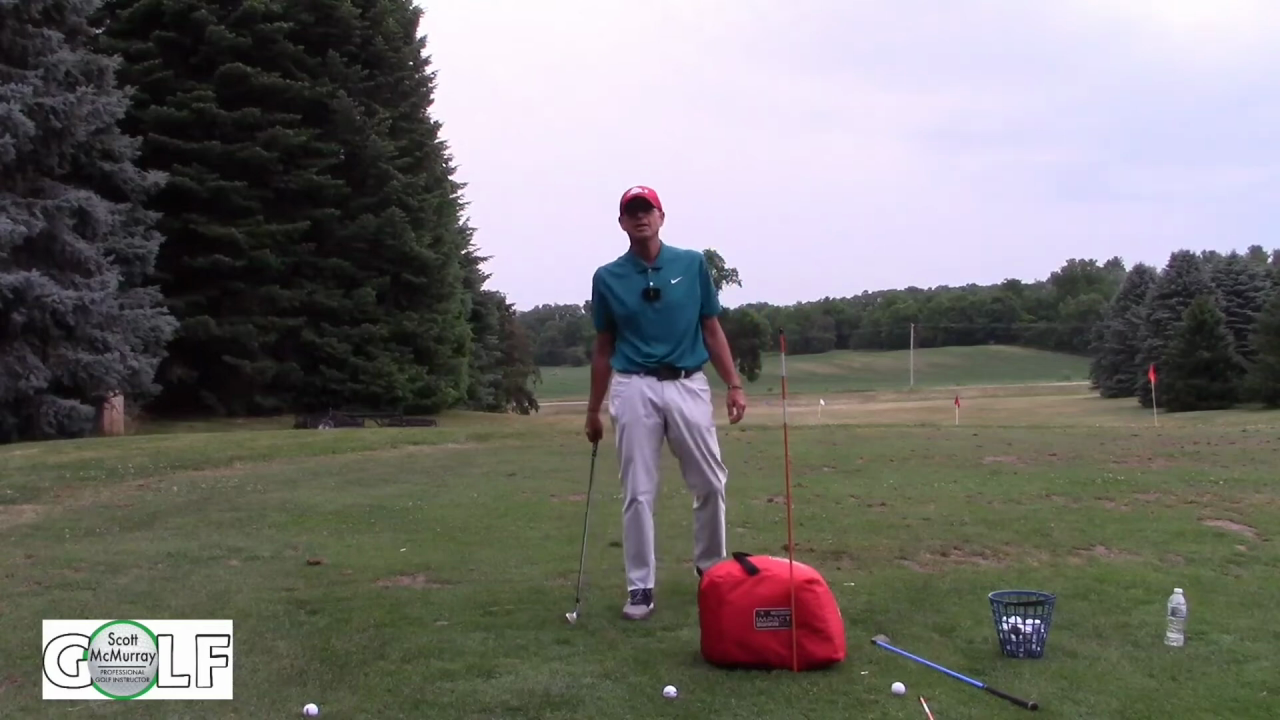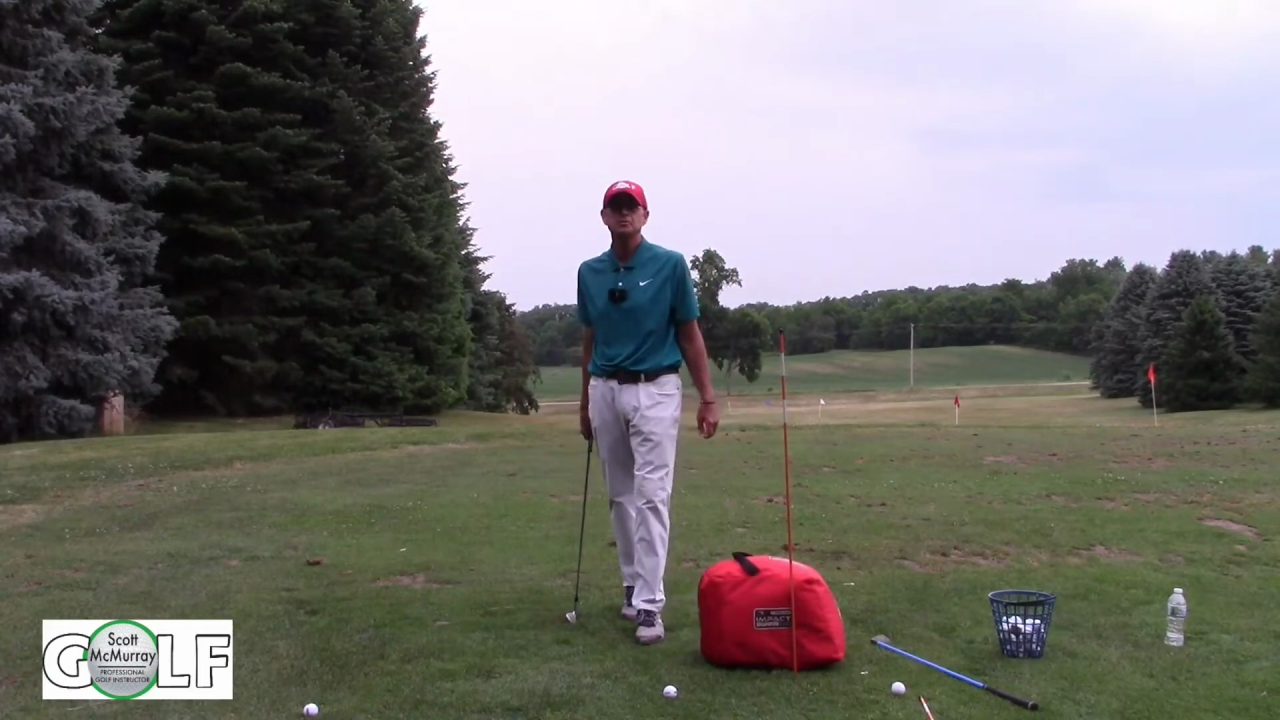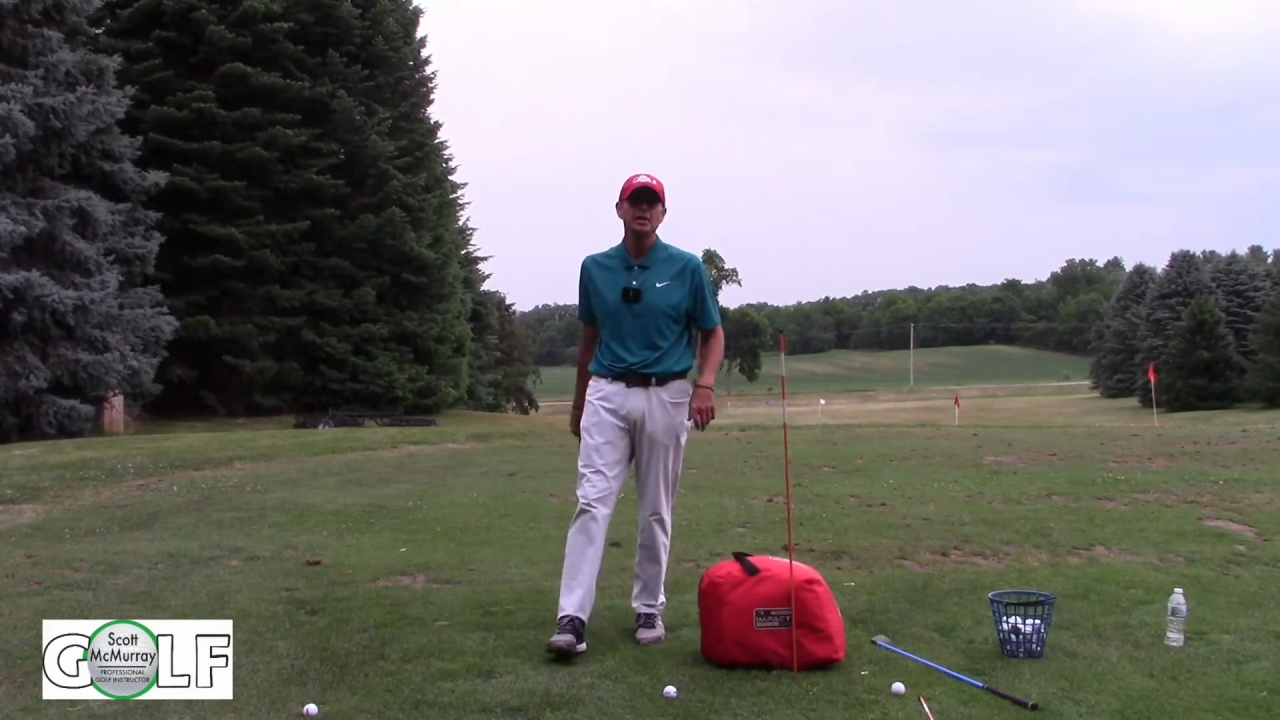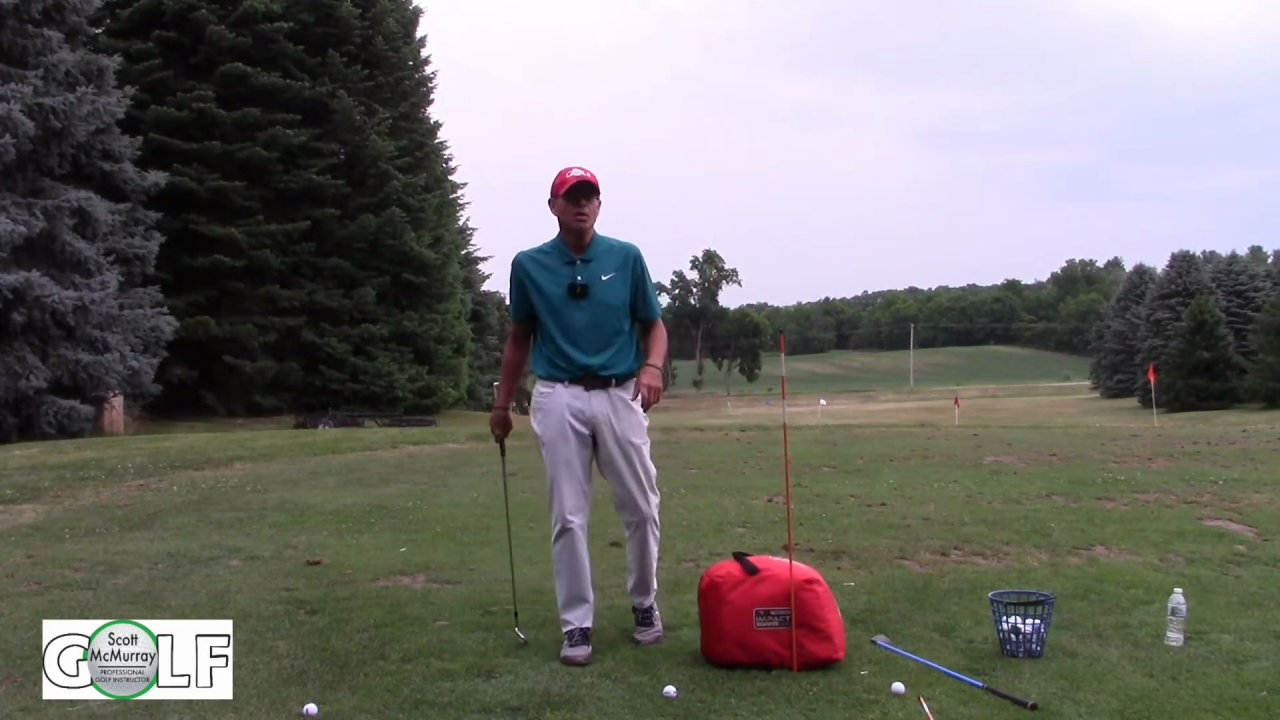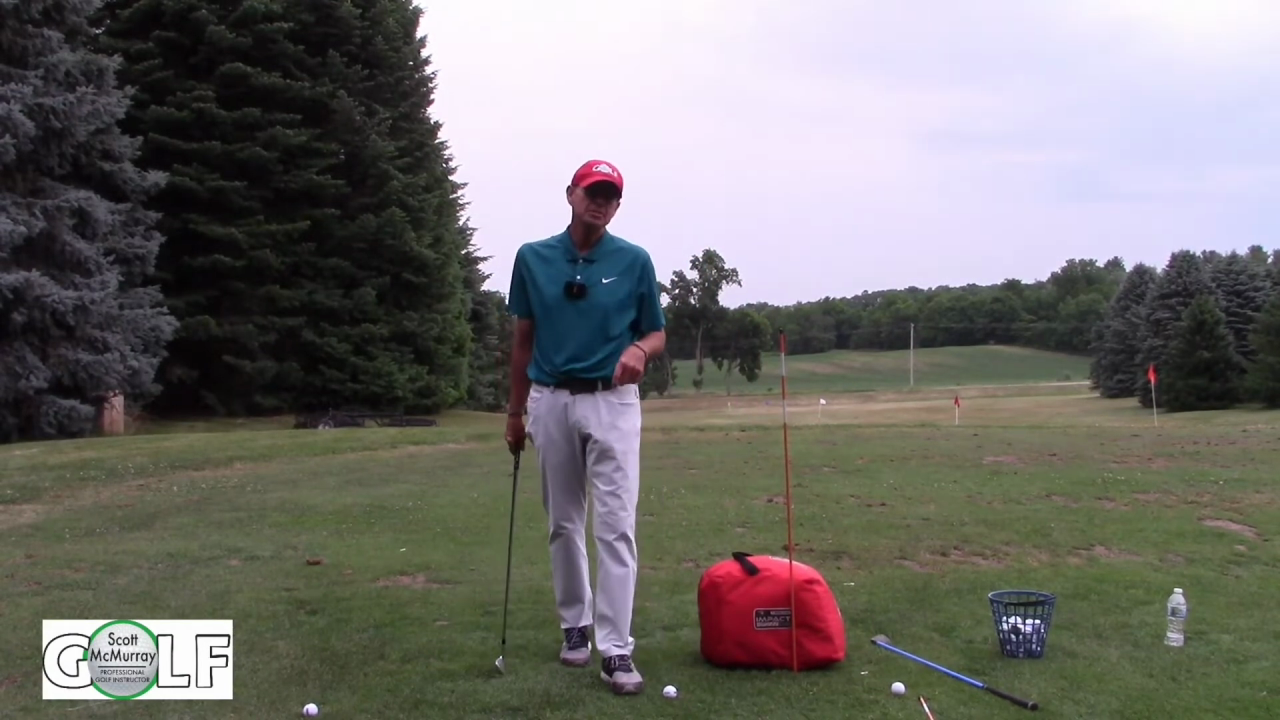
dt=1s
person 1, frame 1
left shoulder: (693, 264)
right shoulder: (607, 277)
left elbow: (712, 329)
right elbow: (603, 346)
left wrist: (734, 385)
right wrist: (594, 409)
left hip: (688, 386)
right hip: (634, 389)
left knee: (709, 484)
right knee: (638, 493)
left ankle: (711, 567)
right ankle: (641, 586)
person 1, frame 2
left shoulder: (671, 265)
right shoulder: (589, 272)
left elbow: (690, 335)
left wrist: (707, 398)
right wrist: (585, 403)
left hip: (656, 390)
right hip: (606, 391)
left knee: (651, 497)
right knee: (620, 496)
left ankle: (648, 605)
right ankle: (633, 585)
person 1, frame 3
left shoulder: (687, 267)
right shoulder: (594, 268)
left elbow: (712, 334)
left wrist: (704, 385)
right wrist: (578, 403)
left hip: (665, 397)
right hip: (607, 395)
left knee: (655, 511)
right knee: (592, 503)
left ankle: (649, 608)
right ankle: (573, 618)
person 1, frame 4
left shoulder: (627, 257)
right shoulder: (528, 265)
left elbow: (653, 325)
right elbow: (519, 339)
left wrist: (652, 367)
right wrist: (501, 403)
left hip: (620, 397)
right hip: (559, 399)
left knee: (640, 510)
right knee: (568, 518)
left ankle: (644, 600)
right ankle: (576, 624)
person 1, frame 5
left shoulder: (635, 261)
right shoulder: (532, 257)
left elbow: (656, 331)
right elbow: (523, 339)
left wrist: (639, 350)
right wrist: (515, 411)
left hip: (612, 402)
right hip: (550, 402)
left knee: (615, 524)
right knee: (564, 523)
left ankle: (616, 648)
right ankle: (575, 625)
